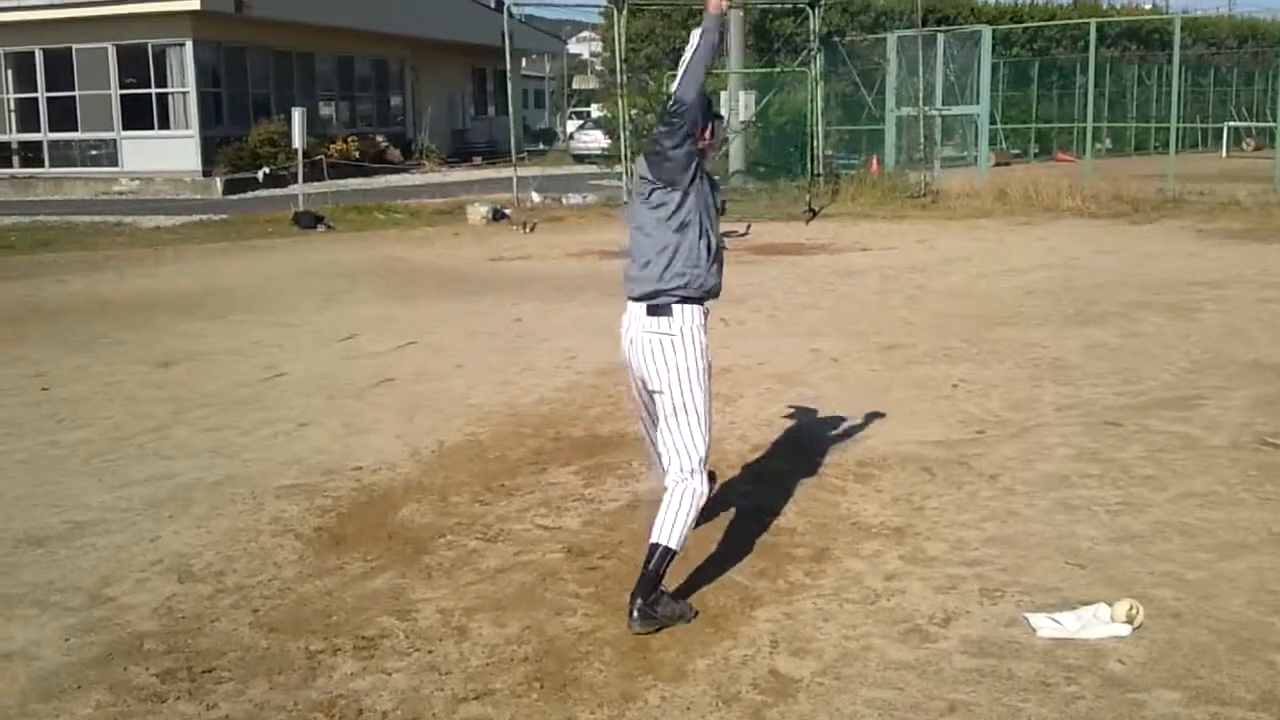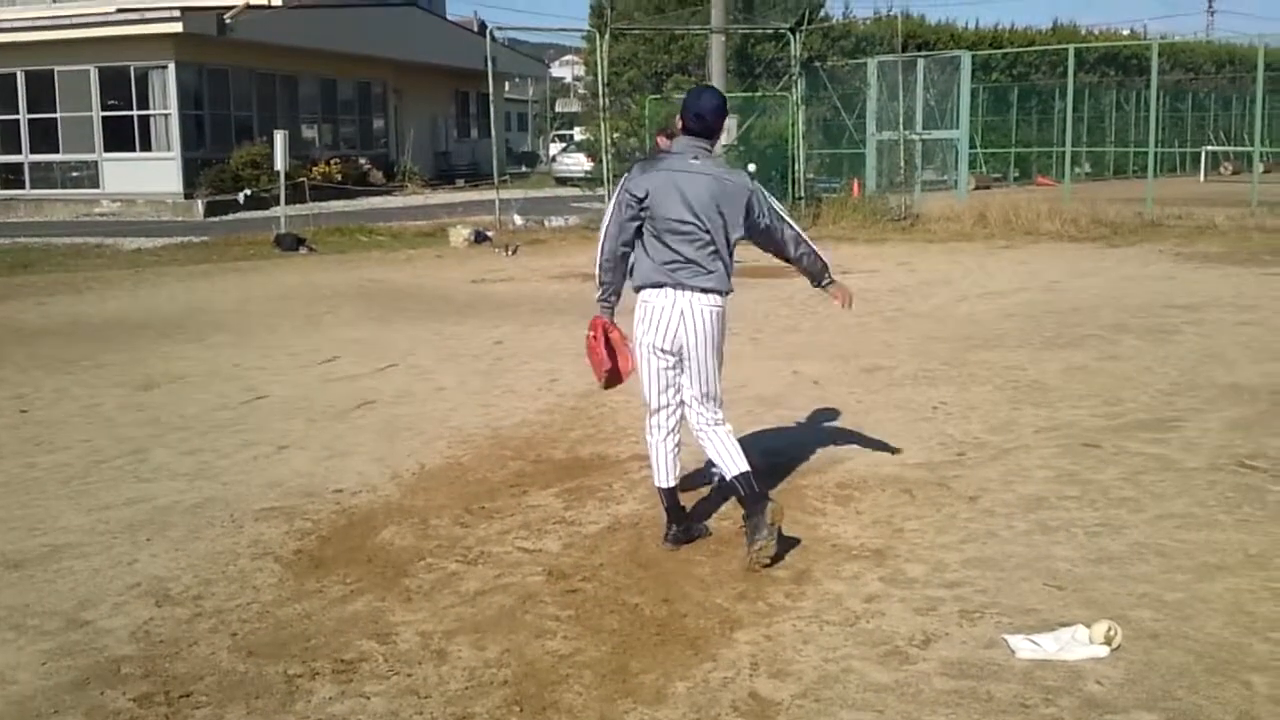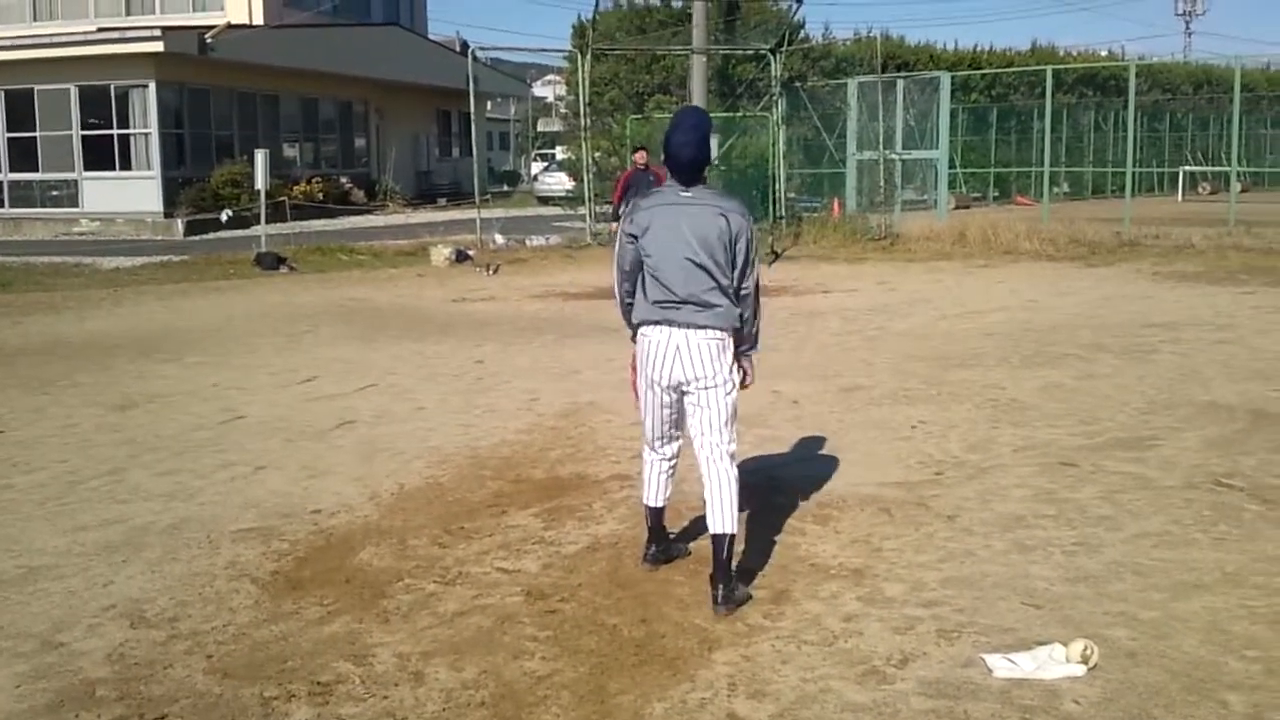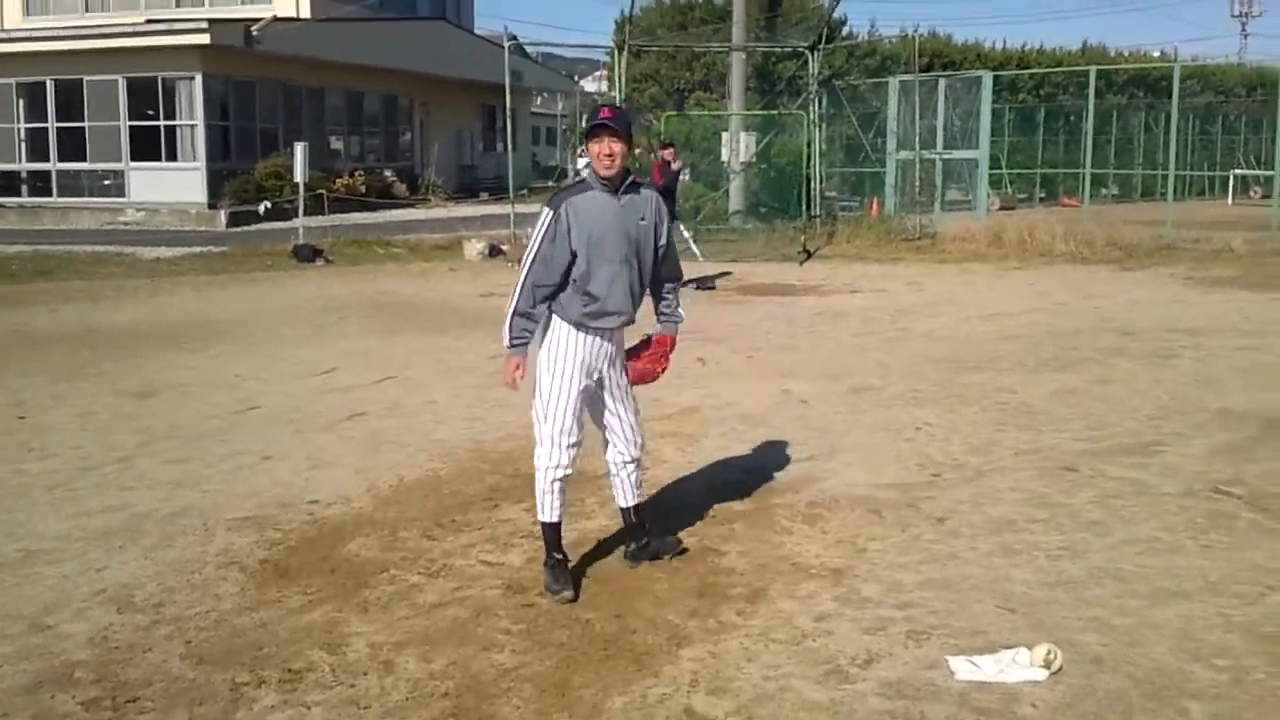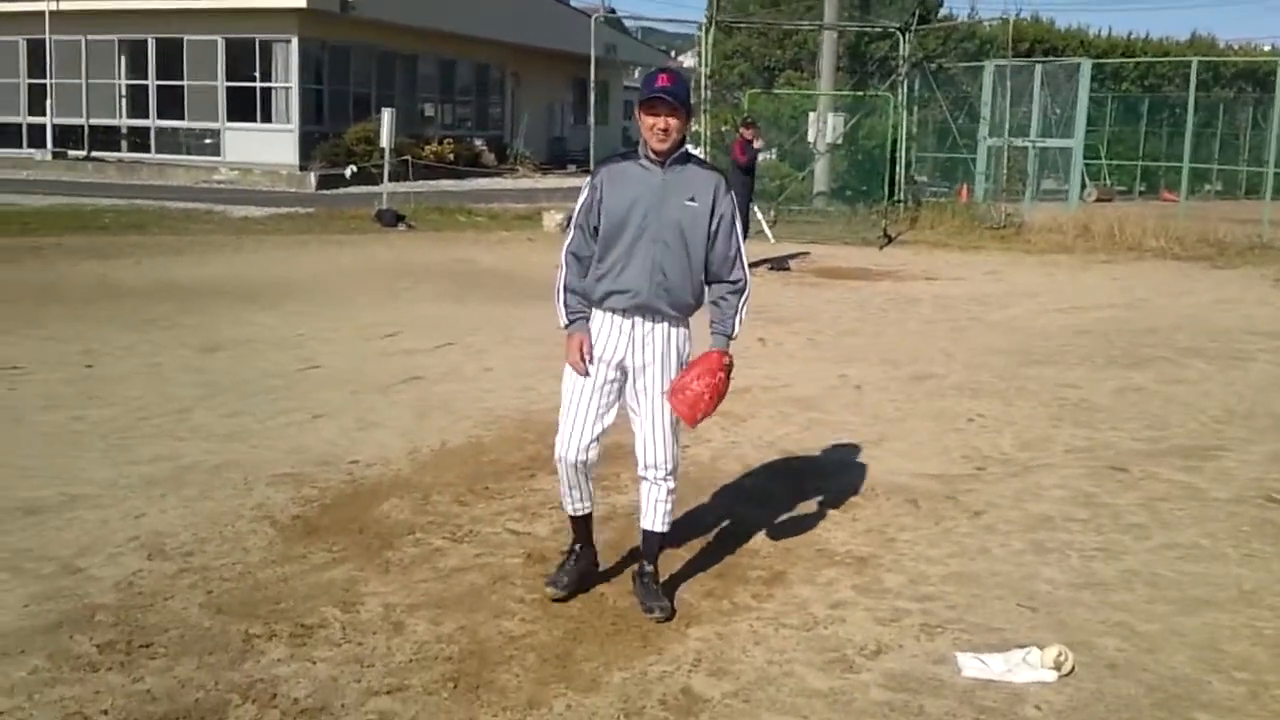
dt=1s
person 1, frame 1
left shoulder: (662, 171)
right shoulder: (669, 160)
right elbow: (684, 103)
left hip: (639, 323)
right hip: (674, 326)
left knee: (665, 438)
right knee: (687, 468)
left ankle: (683, 496)
right ankle: (647, 597)
person 1, frame 2
left shoulder: (645, 174)
right shoulder: (735, 183)
left elbow: (614, 245)
right elbow: (784, 234)
left wrist: (605, 306)
right wrist: (824, 277)
left hip: (656, 306)
right hip: (707, 307)
left knee: (661, 418)
right knee: (706, 416)
left ankle: (675, 520)
right ankle: (755, 504)
person 1, frame 3
left shoulder: (640, 213)
right shoulder: (733, 214)
left elbow: (625, 285)
right elbow: (747, 290)
right wrist: (745, 350)
left hip: (654, 342)
right hip: (711, 345)
left knee: (659, 448)
right knee: (718, 460)
left ankle: (656, 542)
right ankle: (722, 582)
person 1, frame 4
left shoulder: (649, 203)
right shoulder: (567, 206)
left elbow: (664, 270)
right elbow: (535, 277)
left wrist: (669, 322)
right wrist: (517, 344)
left hip: (612, 340)
right hip: (568, 338)
left knee: (625, 445)
right knee: (556, 454)
left ankle: (637, 537)
right ankle: (554, 558)
person 1, frame 5
left shoulder: (710, 185)
right shoulder: (609, 176)
left elbow: (728, 270)
right elbow: (576, 254)
left wrist: (721, 340)
right wrist: (575, 322)
left hip: (665, 336)
right hip: (603, 327)
left knee: (658, 462)
right knee: (572, 447)
left ankle: (647, 571)
right ankle: (581, 547)
